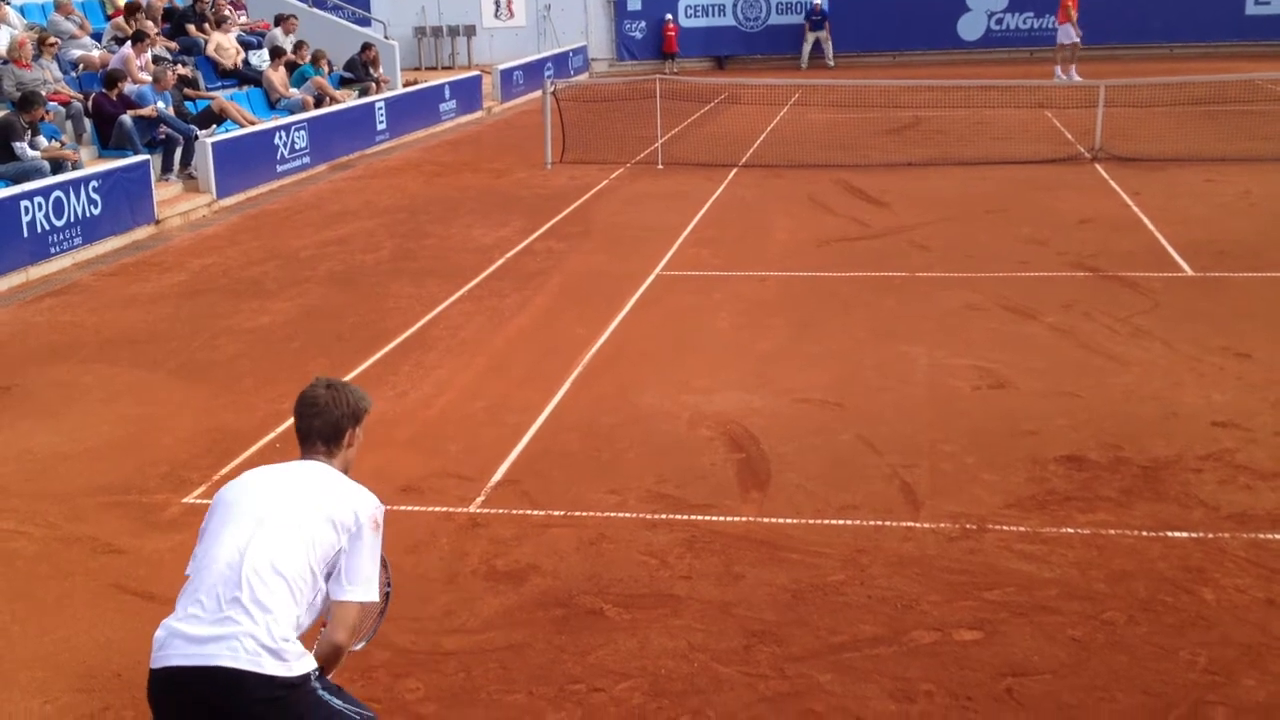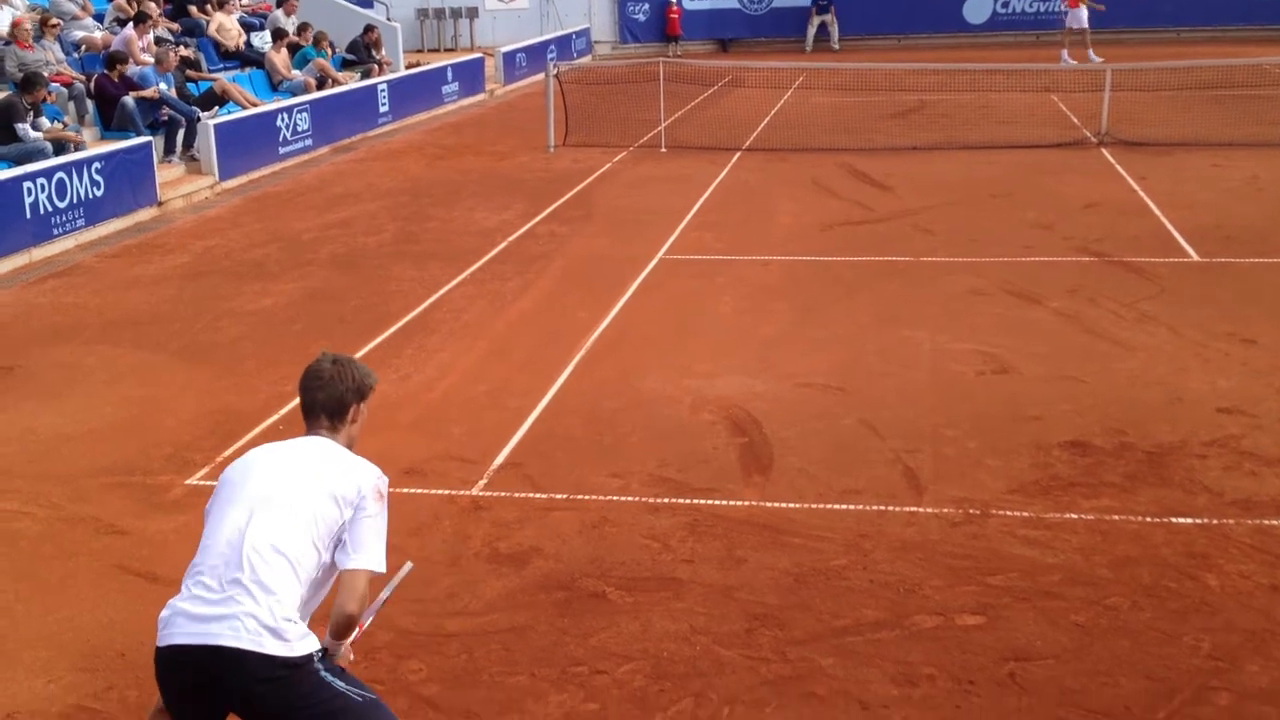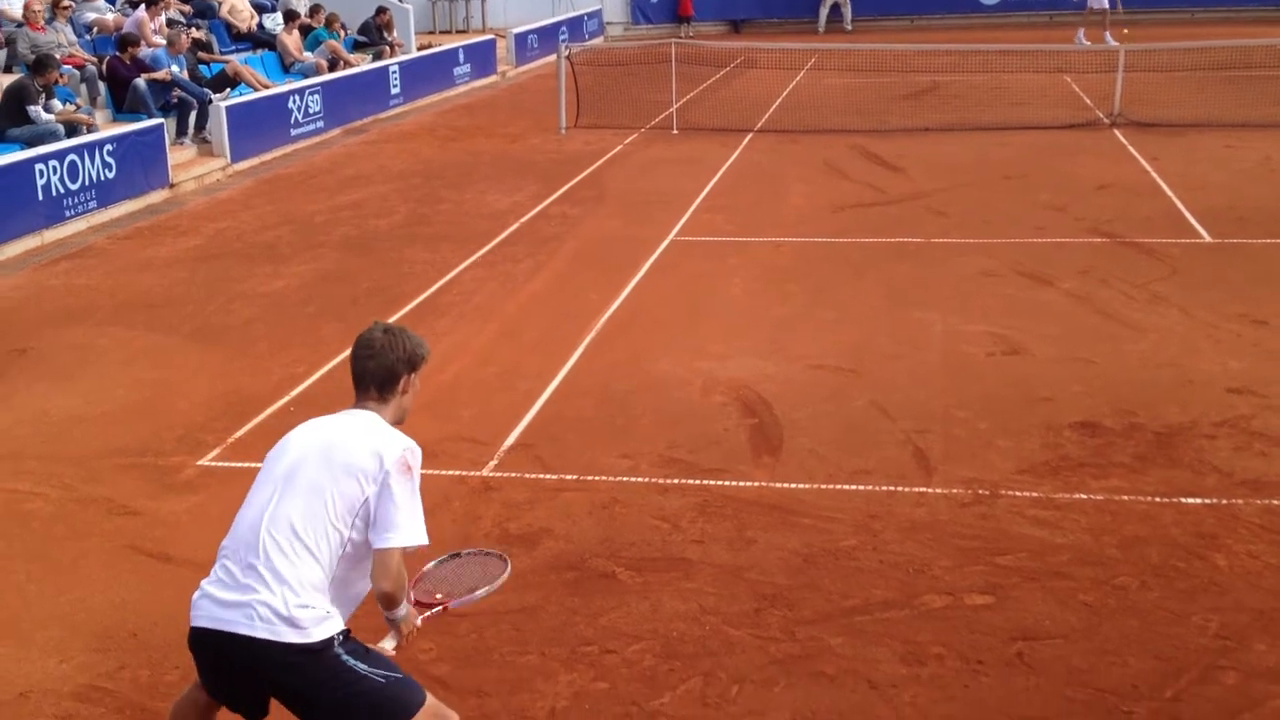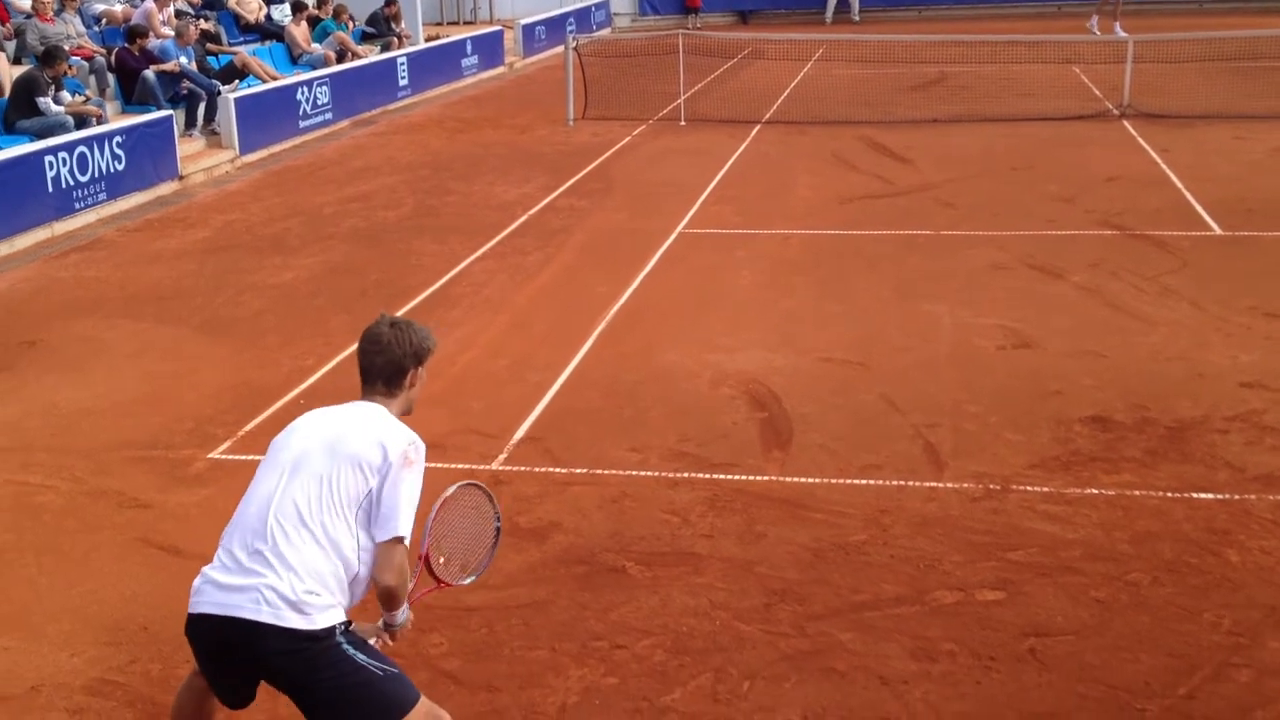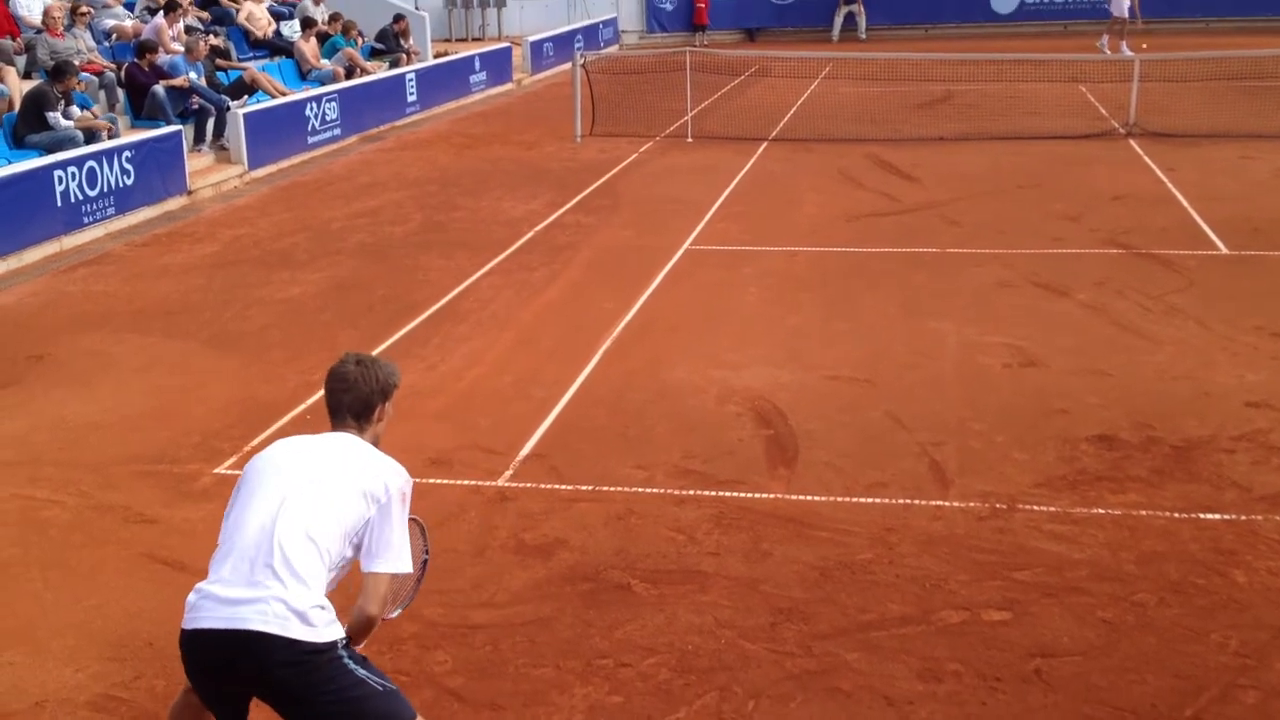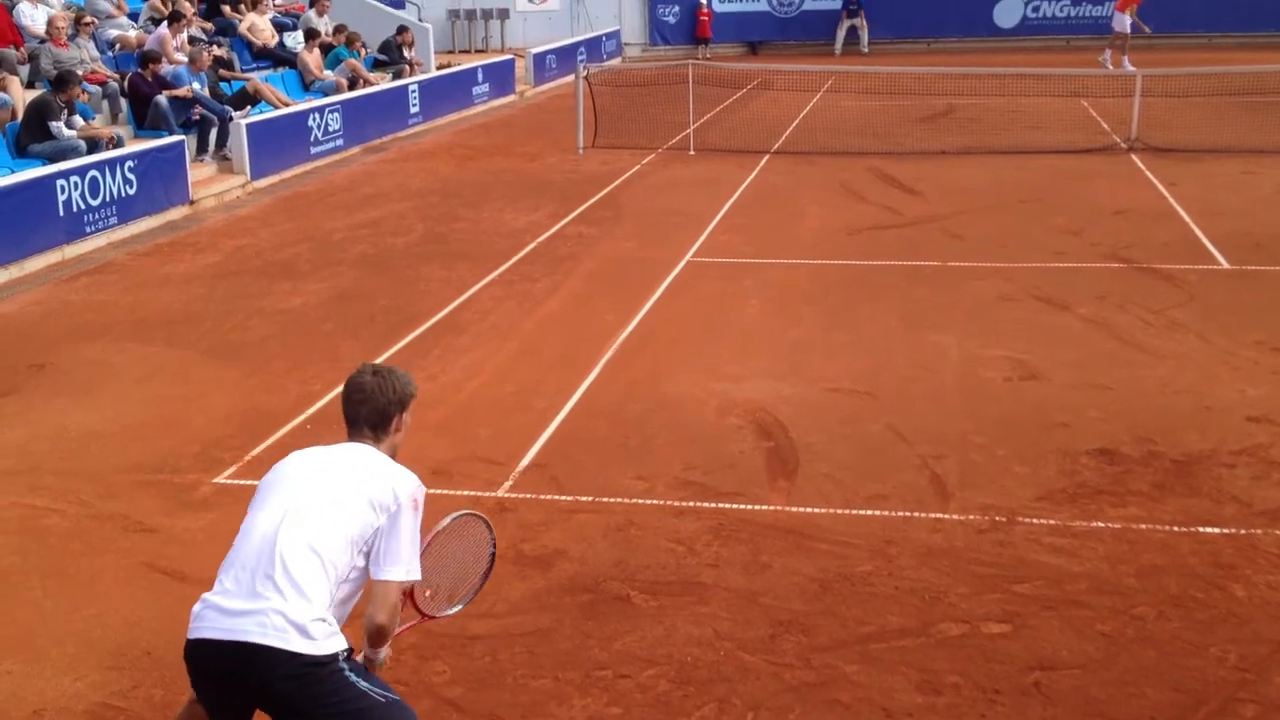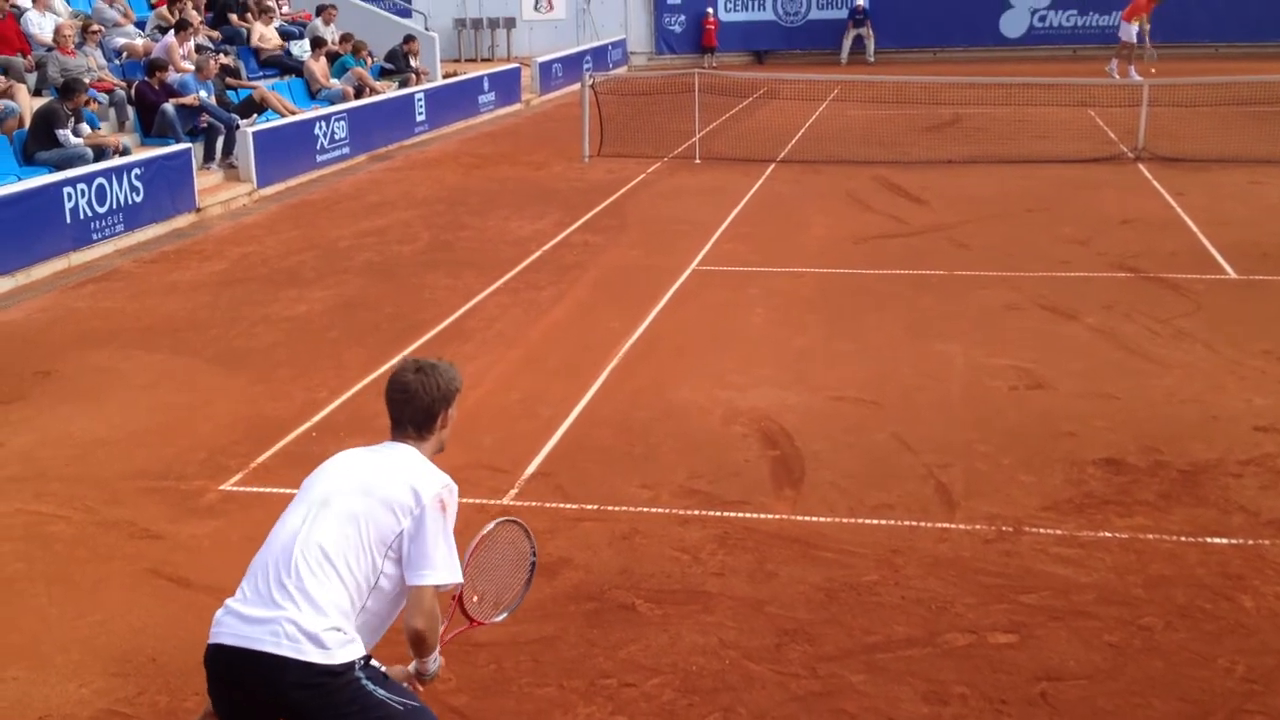
dt=0.3s
person 1, frame 1
left shoulder: (238, 485)
right shoulder: (359, 503)
right elbow: (338, 636)
right wrist: (307, 681)
left hip: (174, 661)
right hip: (260, 671)
person 1, frame 2
left shoulder: (245, 462)
right shoulder: (363, 477)
right elbow: (350, 605)
right wrist: (335, 646)
left hip: (180, 640)
right hip: (264, 649)
person 1, frame 3
left shoulder: (302, 434)
right shoulder: (393, 449)
right elbow: (386, 581)
left wrist: (344, 640)
right wrist: (400, 616)
left hip: (211, 620)
right hip: (287, 635)
person 1, frame 4
left shoulder: (306, 422)
right shoulder: (397, 442)
right elbow: (388, 574)
left wrist: (346, 626)
right wrist: (396, 617)
left hip: (211, 606)
right hip: (288, 621)
left knee: (206, 676)
person 1, frame 5
left shoulder: (269, 454)
right shoulder: (387, 474)
right elbow: (371, 607)
right wrist: (343, 647)
left hip: (206, 624)
right hip: (289, 636)
person 1, frame 6
left shoulder: (291, 462)
right shoulder: (400, 483)
right elbow: (382, 614)
right wrist: (375, 655)
left hip: (210, 634)
right hip: (291, 646)
person 1, frame 7
left shoulder: (340, 462)
right shoulder: (431, 485)
right elbow: (419, 620)
left wrist: (377, 672)
right wrist: (427, 664)
left hip: (229, 644)
right hip: (306, 659)
